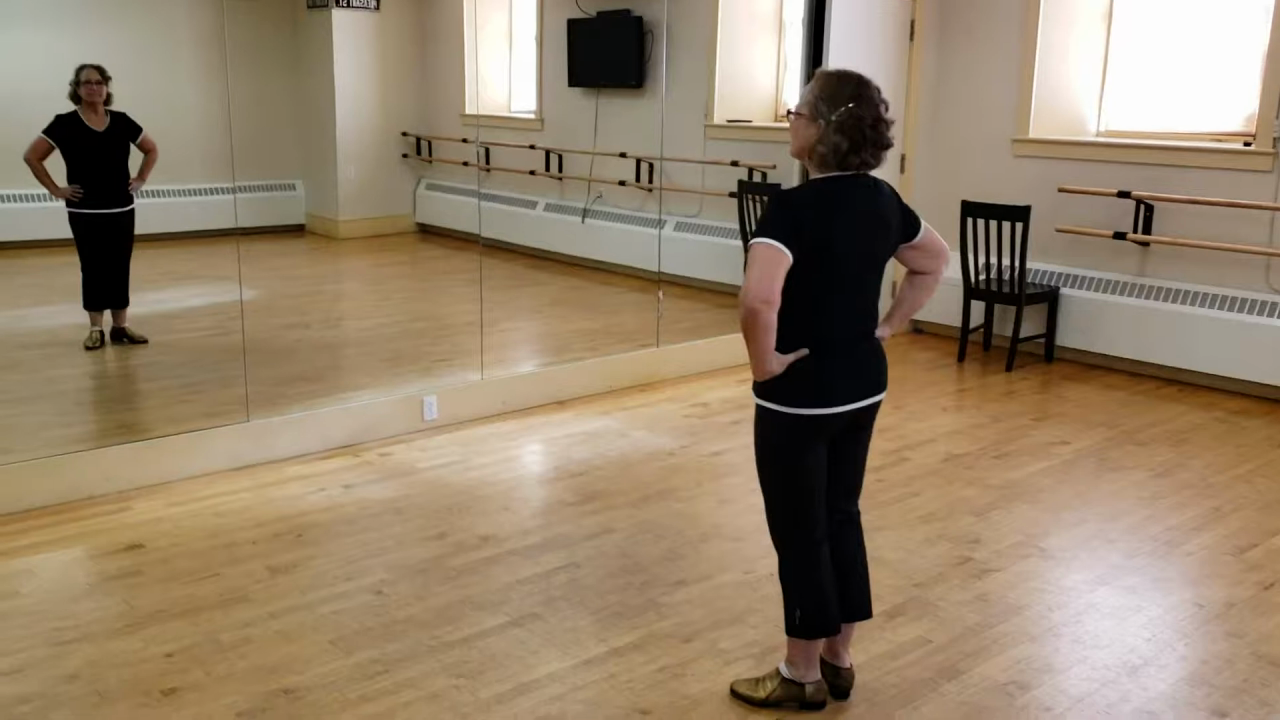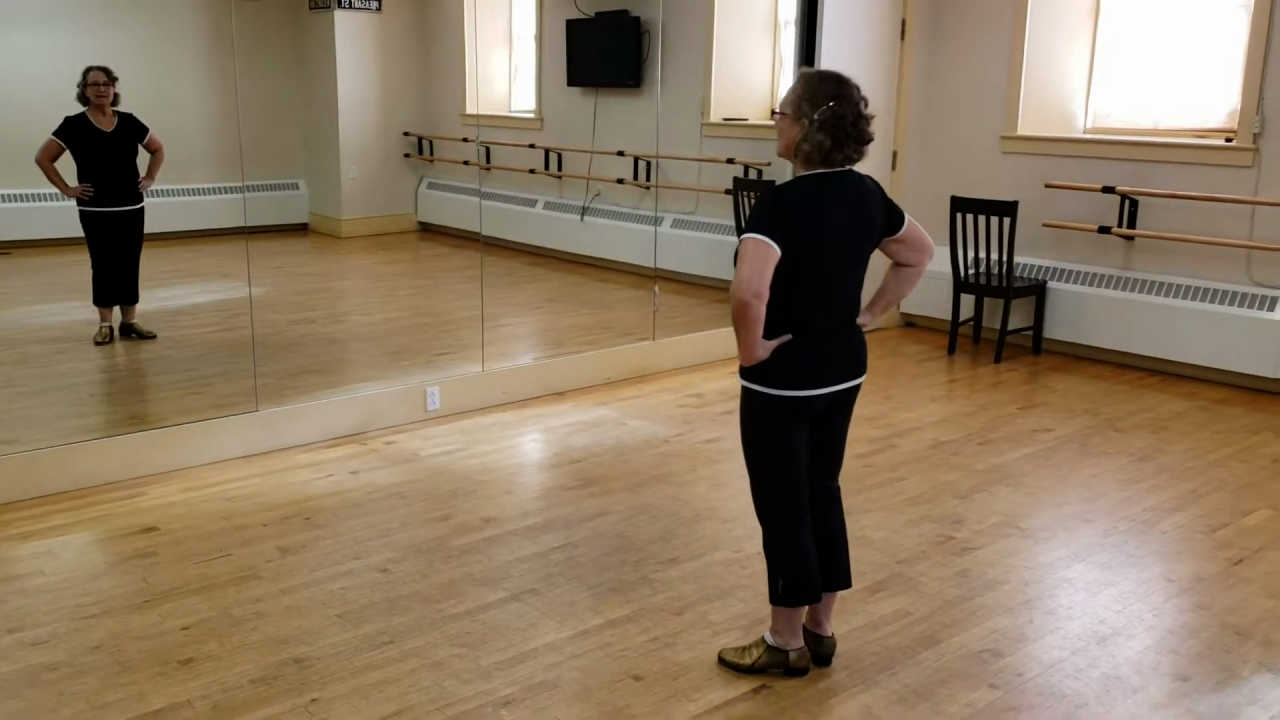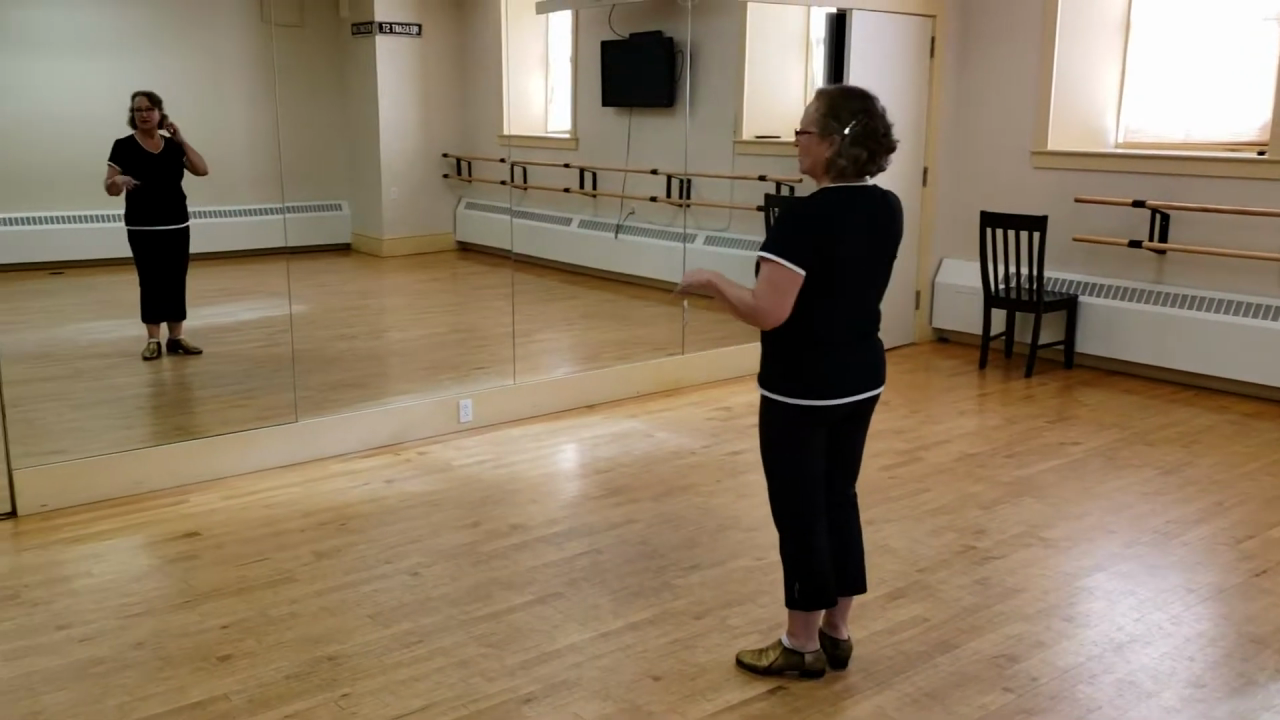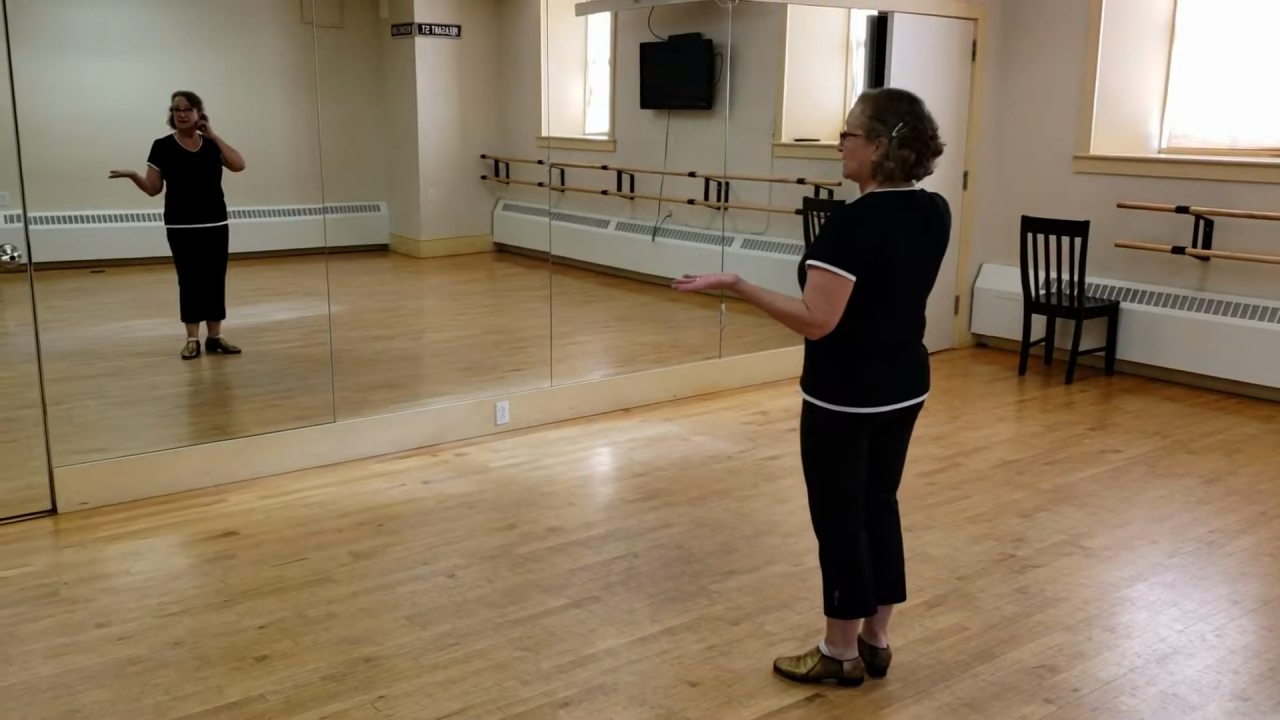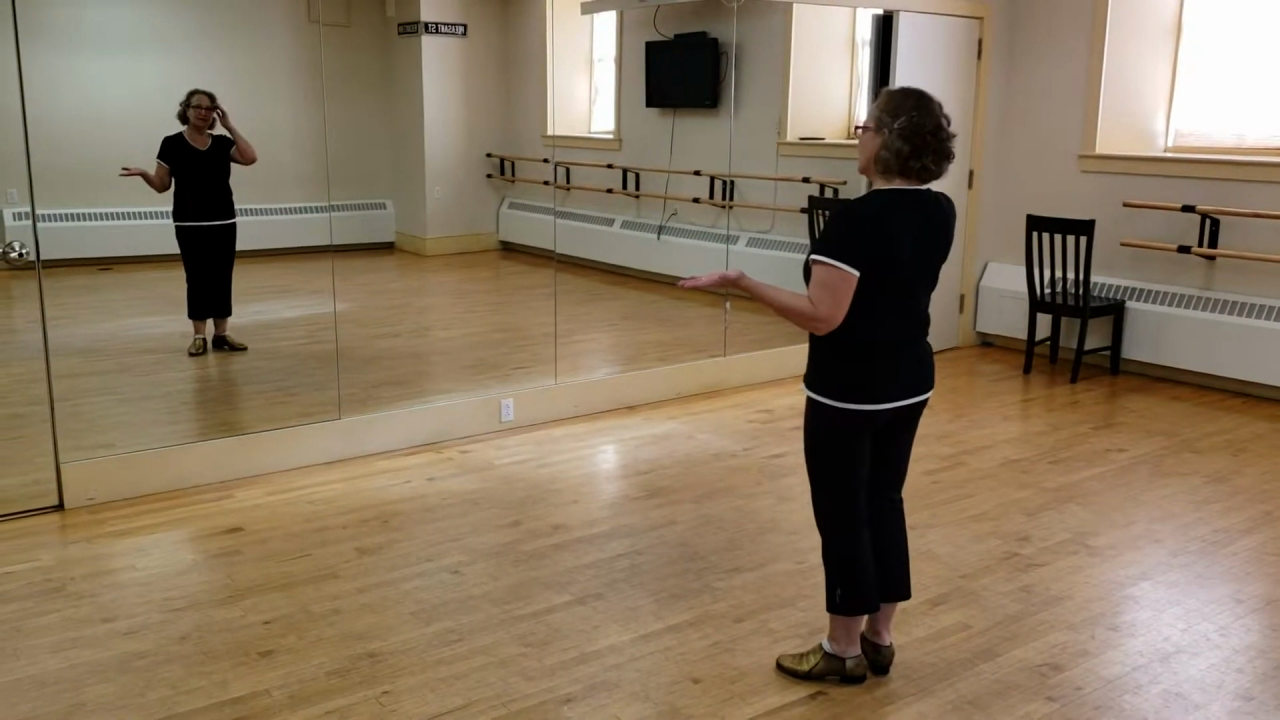
dt=1s
person 1, frame 1
left shoulder: (793, 207)
right shoulder: (880, 199)
left elbow: (758, 299)
right elbow: (935, 261)
left wrist: (765, 361)
left hip: (800, 396)
right hip: (863, 385)
left knee: (799, 530)
right knee: (841, 516)
left ankle: (803, 676)
right ankle: (839, 661)
person 1, frame 2
left shoulder: (782, 203)
right shoulder: (865, 194)
left elbow: (749, 292)
right elbow: (920, 254)
left wrist: (750, 349)
right wrist: (867, 314)
left hip: (783, 380)
right hip: (843, 370)
left knee: (783, 507)
right knee: (822, 493)
left ankle: (786, 643)
right ankle: (821, 629)
person 1, frame 3
left shoulder: (803, 217)
right shoulder: (886, 208)
left elbow: (766, 312)
left wrist: (710, 280)
left hip: (800, 390)
right hip: (862, 380)
left knee: (799, 511)
right knee: (838, 499)
left ankle: (802, 646)
right ankle: (837, 634)
person 1, frame 4
left shoulder: (853, 223)
right shoulder: (934, 213)
left elbow: (816, 319)
left wrist: (735, 284)
left hip: (844, 396)
right hip: (905, 387)
left knee: (839, 518)
right knee: (880, 506)
left ankle: (841, 653)
right ankle: (876, 641)
person 1, frame 5
left shoulder: (858, 218)
right shoulder: (939, 213)
left elbow: (821, 315)
left wrist: (741, 282)
left hip: (848, 393)
right hip: (909, 385)
left knee: (843, 515)
right knee: (884, 504)
left ankle: (843, 650)
right ankle: (879, 638)
person 2, frame 1
left shoulder: (122, 122)
right shoulder: (65, 124)
left elbow: (151, 149)
right elbow: (32, 156)
left wrist: (141, 179)
right wrist: (55, 189)
left hip: (121, 209)
right hip: (85, 212)
left knee: (120, 268)
right knee: (93, 269)
left ankle: (121, 326)
right ankle: (96, 329)
person 2, frame 2
left shoulder: (129, 122)
right shoulder: (74, 125)
left elbow: (157, 149)
right elbow: (43, 157)
left wrist: (150, 178)
right wrist: (66, 189)
left hip: (131, 207)
right hip: (95, 210)
left knee: (129, 264)
right knee: (103, 266)
left ankle: (129, 321)
right ankle: (105, 325)
person 2, frame 3
left shoulder: (173, 146)
right shoulder: (124, 147)
left elbow: (202, 170)
right elbow: (110, 187)
left wrist: (181, 139)
right wrist: (119, 181)
left hip: (177, 225)
right hip: (142, 227)
left knee: (176, 281)
right knee: (150, 282)
left ankle: (177, 337)
right ankle: (153, 341)
person 2, frame 4
left shoulder: (212, 145)
right shoulder: (163, 147)
left elbow: (239, 165)
right elbow: (154, 188)
left wrist: (213, 136)
right wrist: (133, 176)
left hip: (215, 223)
right hip: (181, 226)
left knee: (215, 279)
right knee: (189, 280)
left ankle: (215, 336)
right ankle: (192, 339)
person 2, frame 5
left shoulder: (222, 143)
right shoulder: (172, 144)
left elbow: (250, 157)
right elbow: (162, 184)
left wrist: (230, 126)
right wrist: (143, 174)
left hip: (223, 222)
right hip: (190, 224)
left knee: (222, 277)
right knee: (197, 278)
left ankle: (221, 334)
right ankle: (199, 336)
